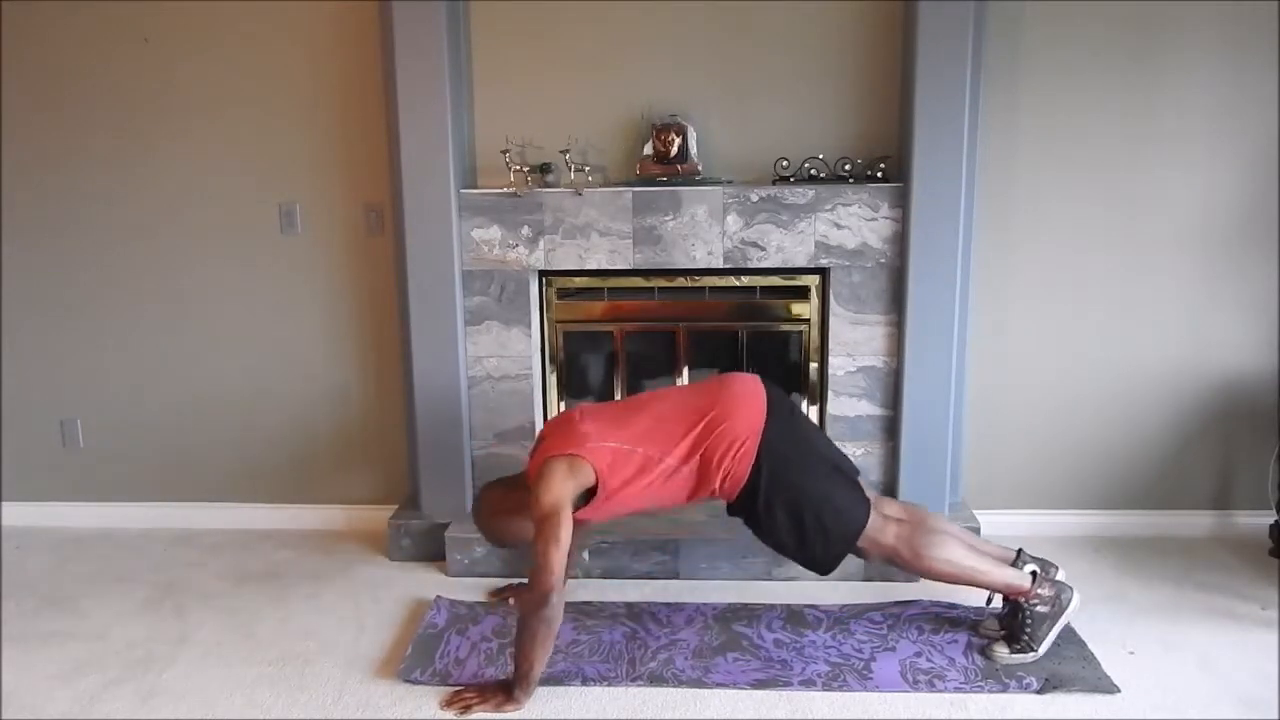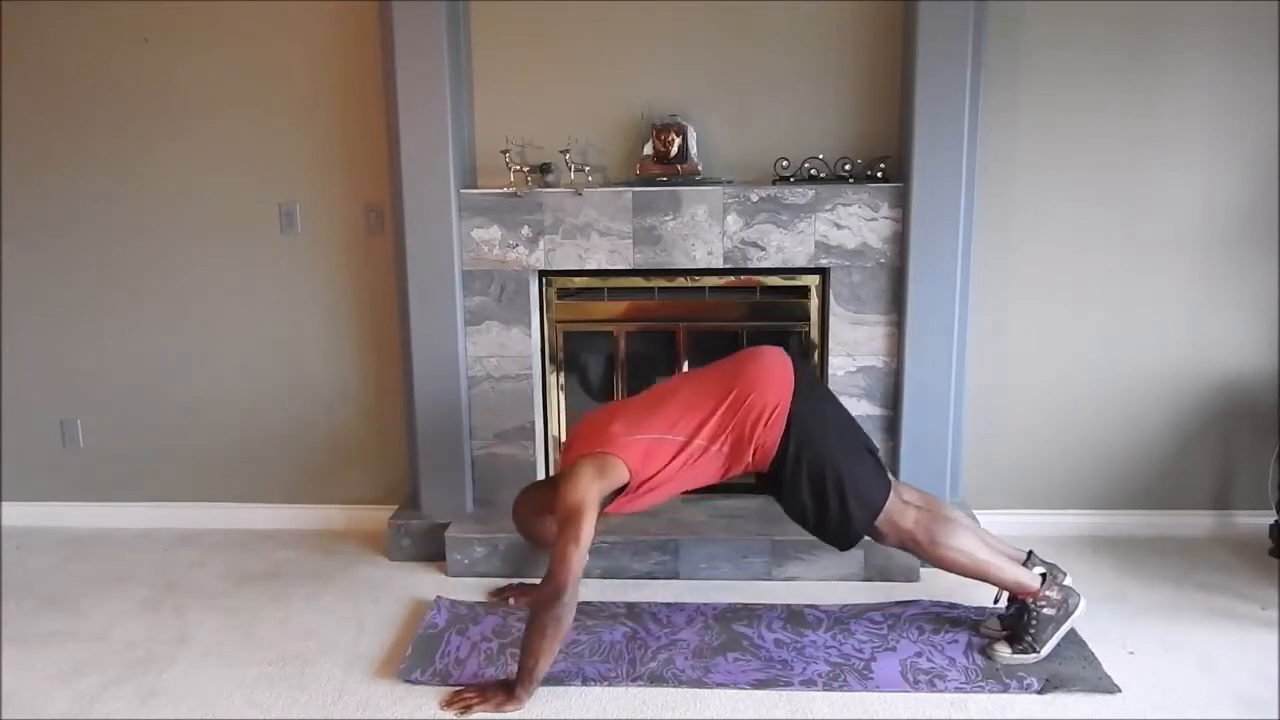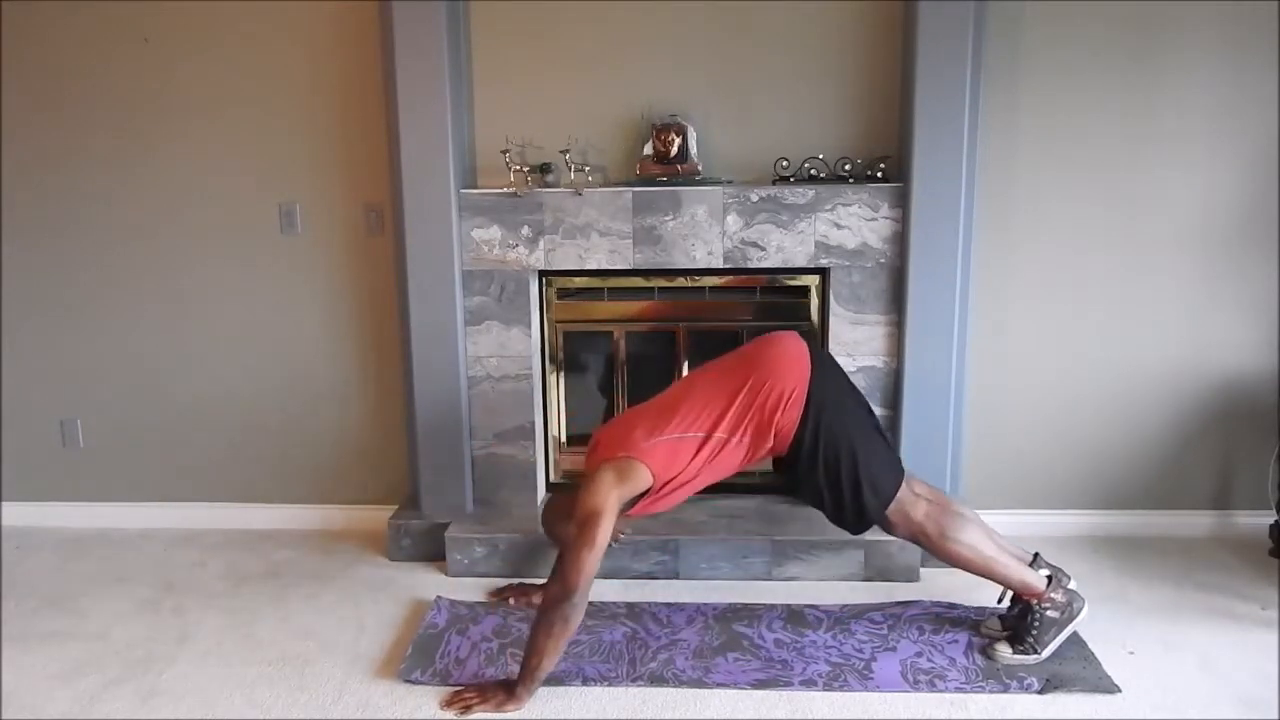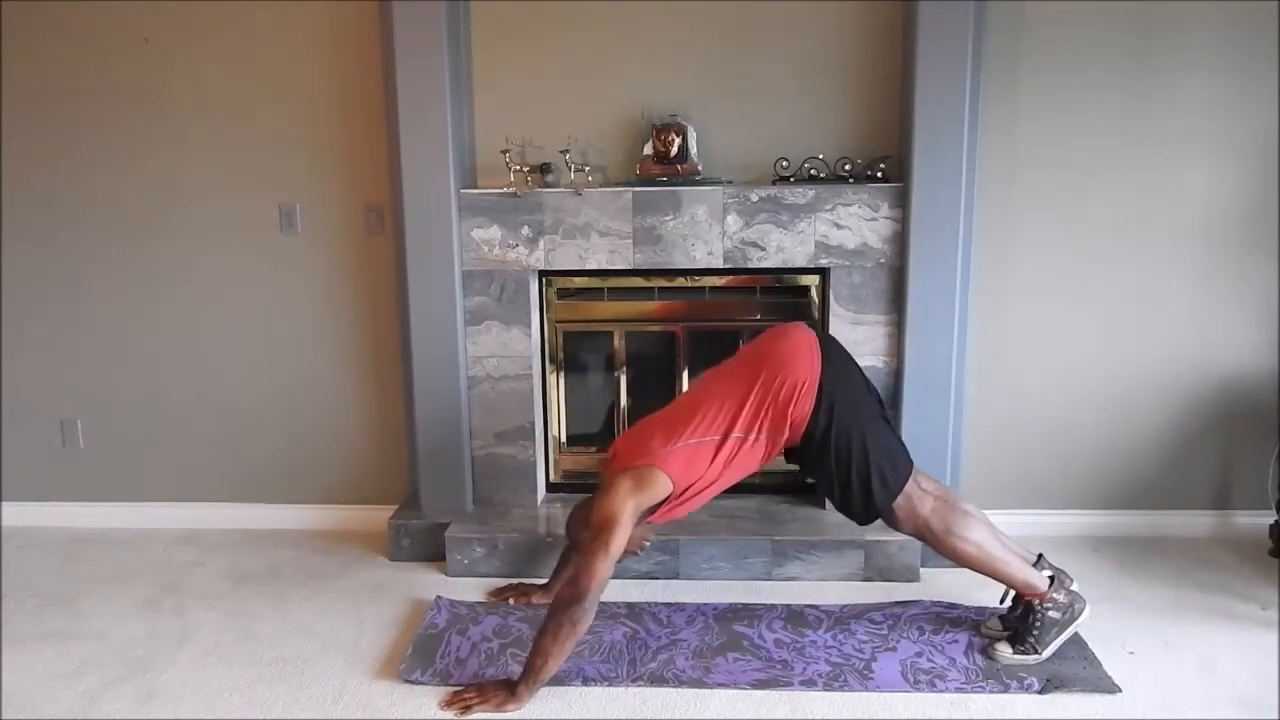
dt=0.2s
person 1, frame 1
left shoulder: (549, 484)
right shoulder: (557, 445)
left elbow: (546, 598)
right wrist: (541, 587)
left hip: (746, 442)
right hip: (748, 409)
left knee: (879, 537)
right knee: (879, 515)
left ankle: (1037, 590)
right ankle: (1025, 569)
person 1, frame 2
left shoulder: (581, 484)
right shoulder: (585, 456)
left elbow: (561, 597)
right wrist: (546, 585)
left hip: (773, 408)
right hip: (775, 382)
left knee: (892, 520)
right knee: (893, 502)
left ankle: (1046, 594)
right ankle: (1032, 573)
person 1, frame 3
left shoulder: (602, 489)
right shoulder: (606, 461)
left elbow: (571, 599)
right wrist: (543, 586)
left hip: (792, 390)
right hip: (789, 369)
left knee: (902, 512)
right knee: (904, 497)
left ankle: (1049, 594)
right ankle: (1036, 576)
person 1, frame 4
left shoulder: (622, 499)
right shoulder: (623, 470)
left elbow: (580, 602)
right elbow: (584, 537)
right wrist: (545, 588)
left hip: (806, 381)
right hip: (801, 361)
left knee: (909, 508)
right knee: (911, 495)
left ankle: (1052, 596)
right ankle: (1037, 578)
